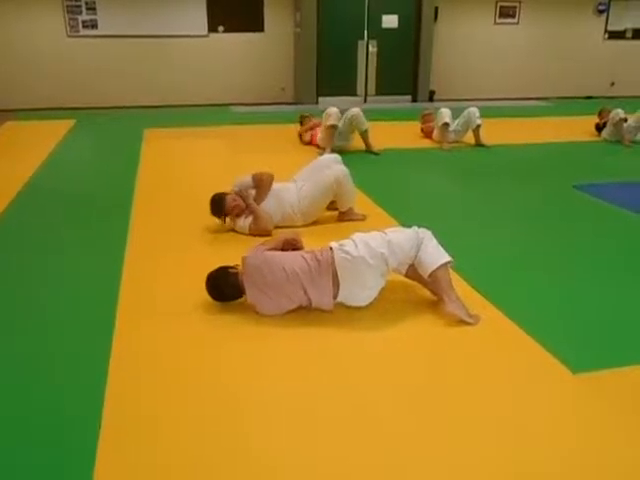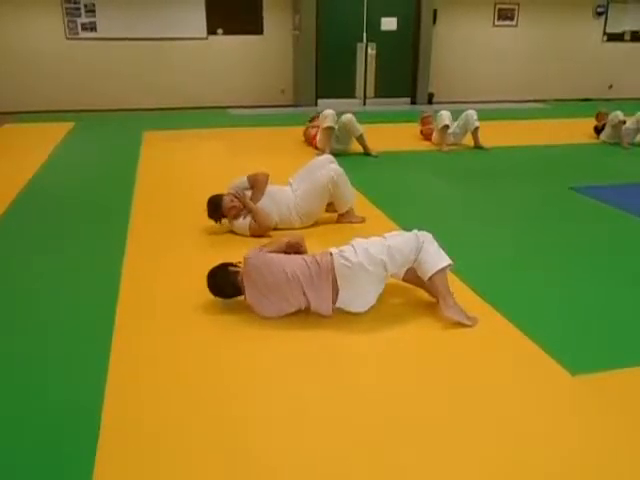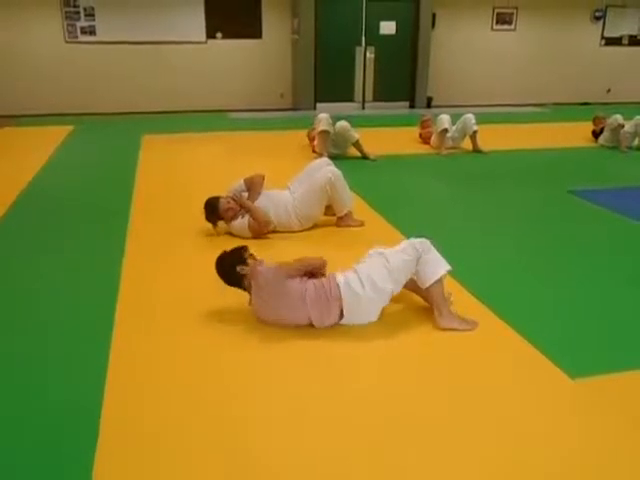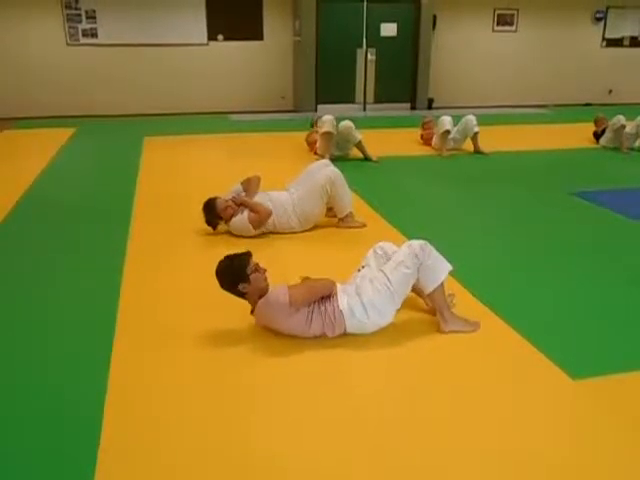
dt=0.3s
person 1, frame 1
left shoulder: (261, 306)
right shoulder: (252, 261)
right elbow: (292, 237)
left hip: (350, 293)
left knee: (401, 251)
right knee: (420, 237)
left ankle: (438, 290)
right ankle: (450, 298)
person 1, frame 2
left shoulder: (259, 307)
right shoulder: (253, 263)
right elbow: (296, 240)
left hip: (349, 298)
left knee: (396, 255)
right knee: (420, 239)
left ankle: (436, 291)
right ankle: (447, 303)
person 1, frame 3
left shoulder: (260, 310)
right shoulder: (264, 276)
right elbow: (319, 263)
left wrist: (308, 275)
right wrist: (315, 273)
left hip: (347, 313)
right hip: (352, 294)
left knee: (379, 255)
right knee: (419, 247)
left ankle: (431, 296)
right ankle: (443, 313)
person 1, frame 4
left shoulder: (262, 309)
right shoulder: (272, 303)
right elbow: (327, 286)
left wrist: (307, 286)
right wrist: (312, 284)
left hip: (349, 298)
right hip: (361, 310)
left knee: (384, 249)
right knee: (419, 249)
left ankle: (431, 299)
right ankle: (447, 317)
person 2, frame 1
left shoulder: (239, 189)
right shoulder: (241, 223)
left elbow: (267, 177)
right elbow: (267, 228)
left wrist: (255, 200)
right wrist: (252, 205)
left hip: (295, 187)
right hip: (301, 208)
left knee: (333, 159)
right knee: (340, 173)
left ankle: (334, 201)
right ankle: (346, 212)
person 2, frame 2
left shoulder: (235, 191)
right shoulder: (239, 224)
left elbow: (262, 176)
right elbow: (267, 226)
left wrist: (252, 200)
right wrist: (249, 205)
left hip: (292, 190)
right hip: (299, 210)
left knee: (327, 160)
right knee: (334, 172)
left ankle: (333, 203)
right ankle: (346, 214)
person 2, frame 3
left shoulder: (233, 194)
right shoulder: (237, 225)
left elbow: (258, 178)
right elbow: (265, 222)
left wrist: (248, 201)
right wrist: (246, 205)
left hip: (291, 195)
right hip: (298, 213)
left knee: (324, 163)
right knee: (332, 174)
left ankle: (331, 207)
right ankle: (345, 217)
person 2, frame 4
left shoulder: (233, 197)
right shoulder: (237, 224)
left elbow: (255, 179)
right elbow: (266, 213)
left wrist: (247, 199)
right wrist: (245, 202)
left hip: (291, 197)
right hip: (298, 214)
left knee: (324, 165)
right knee: (332, 175)
left ankle: (332, 208)
right ankle: (345, 218)
